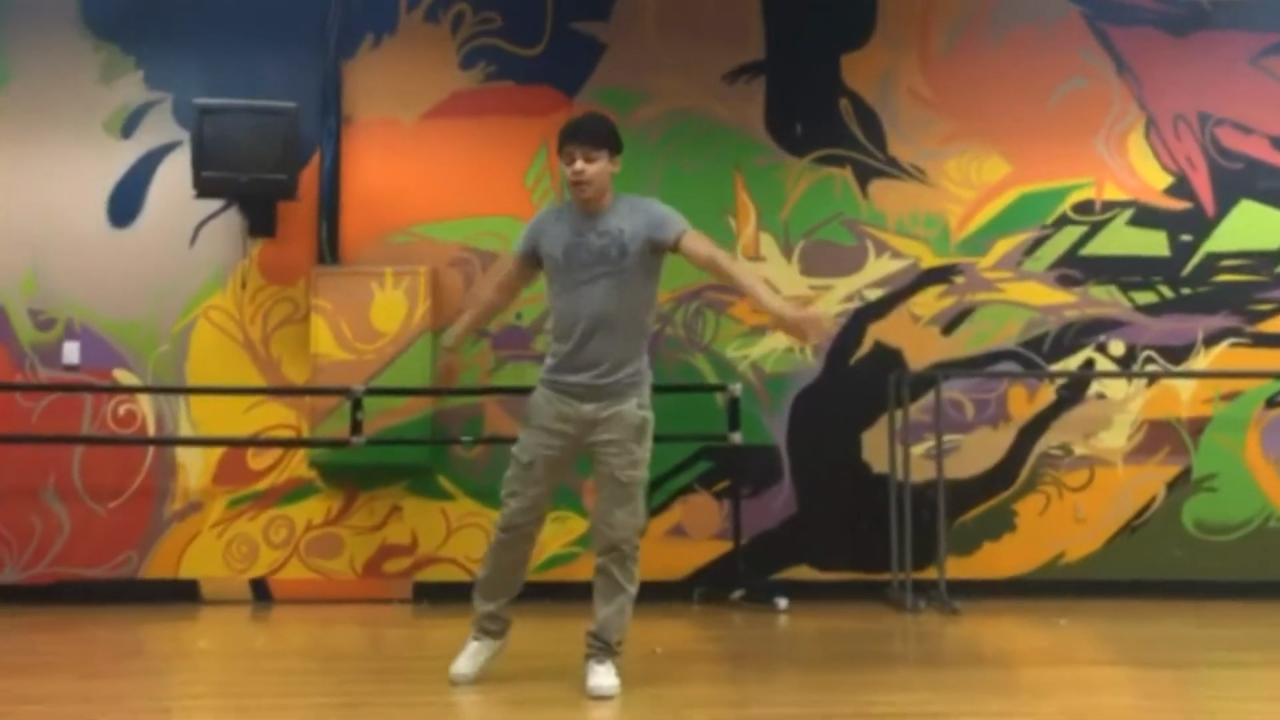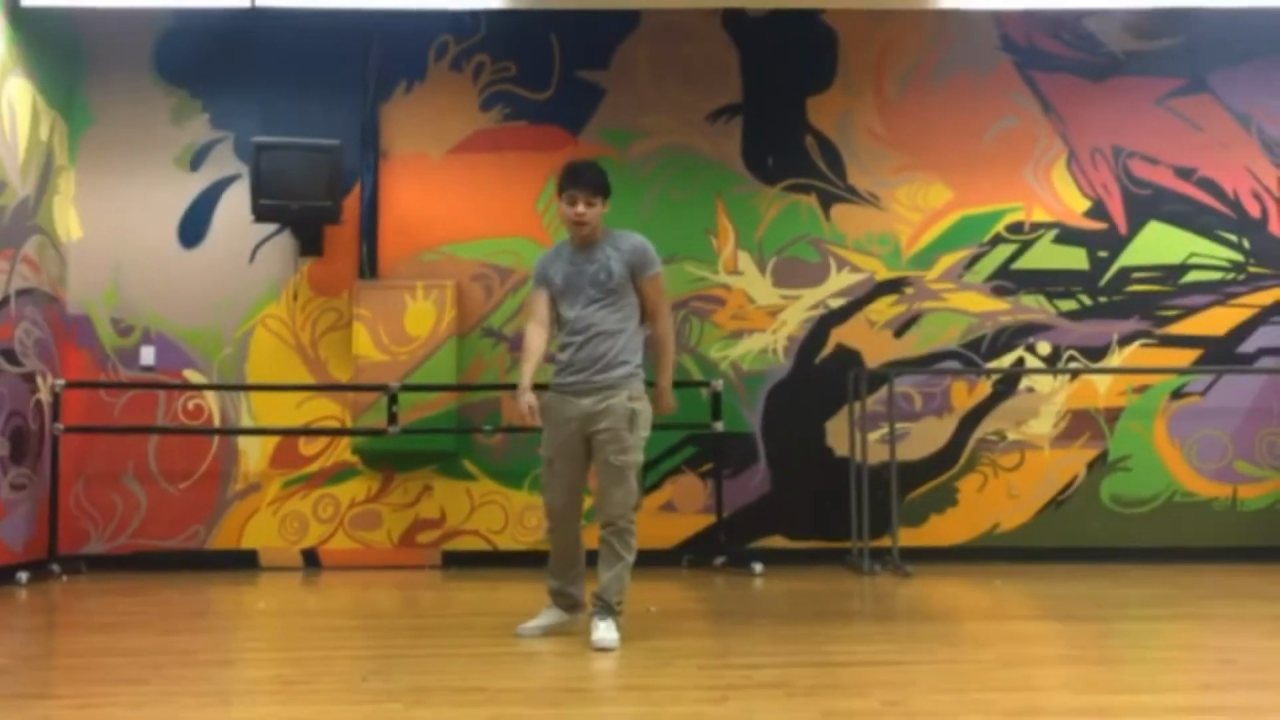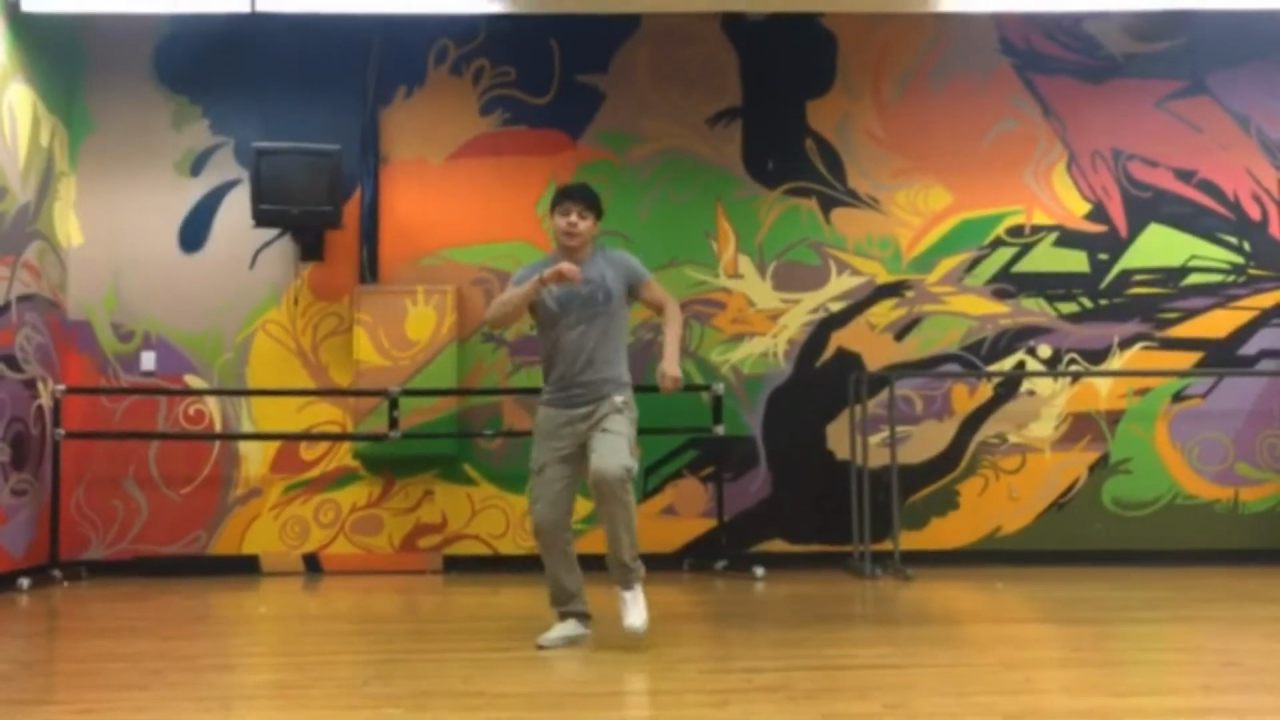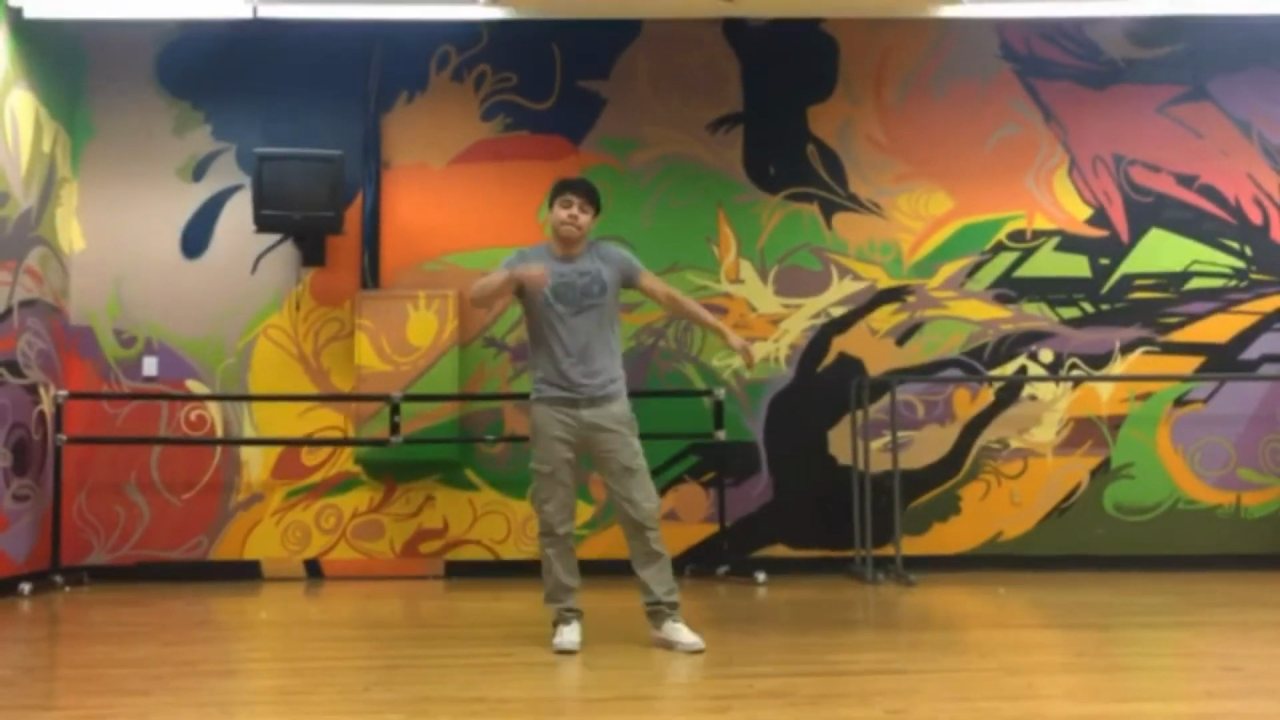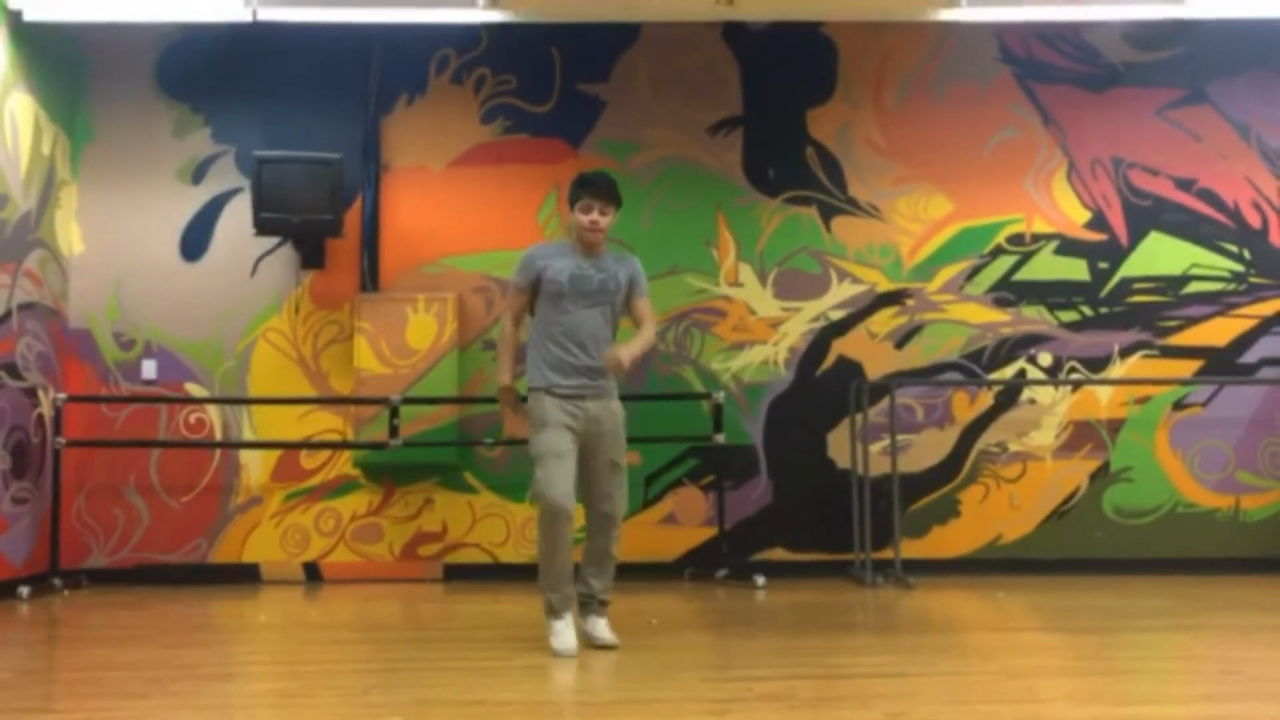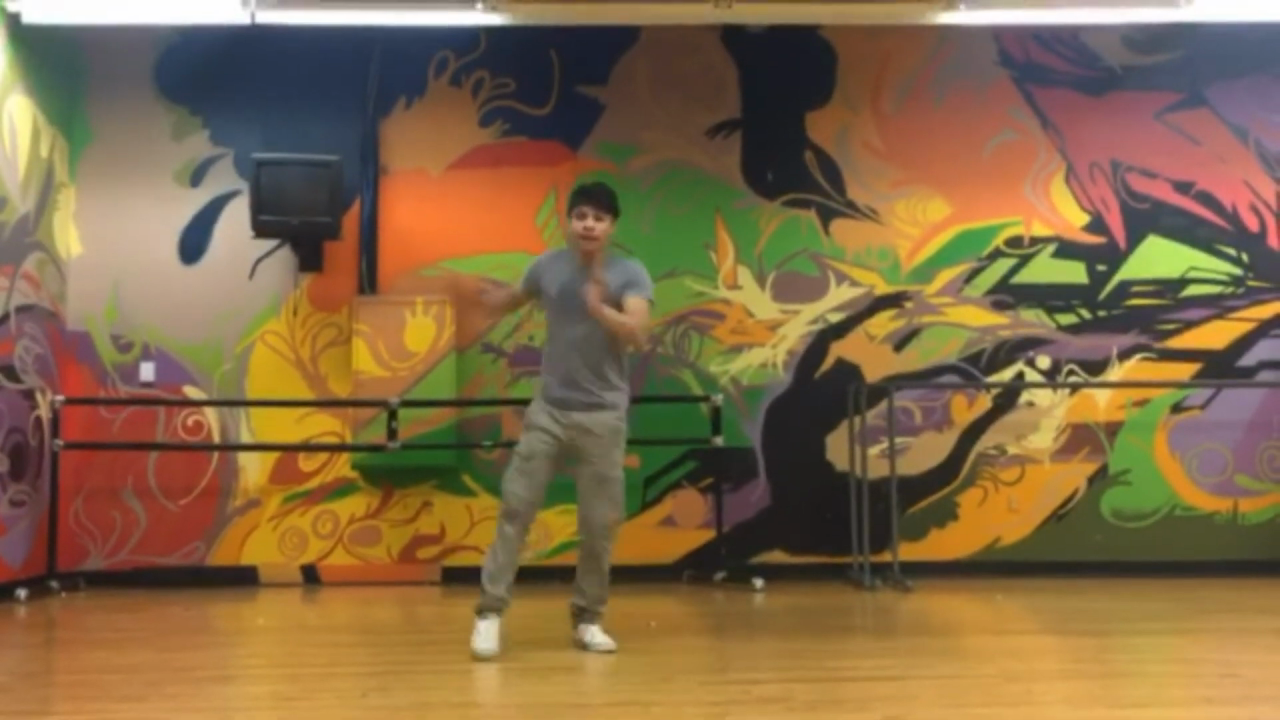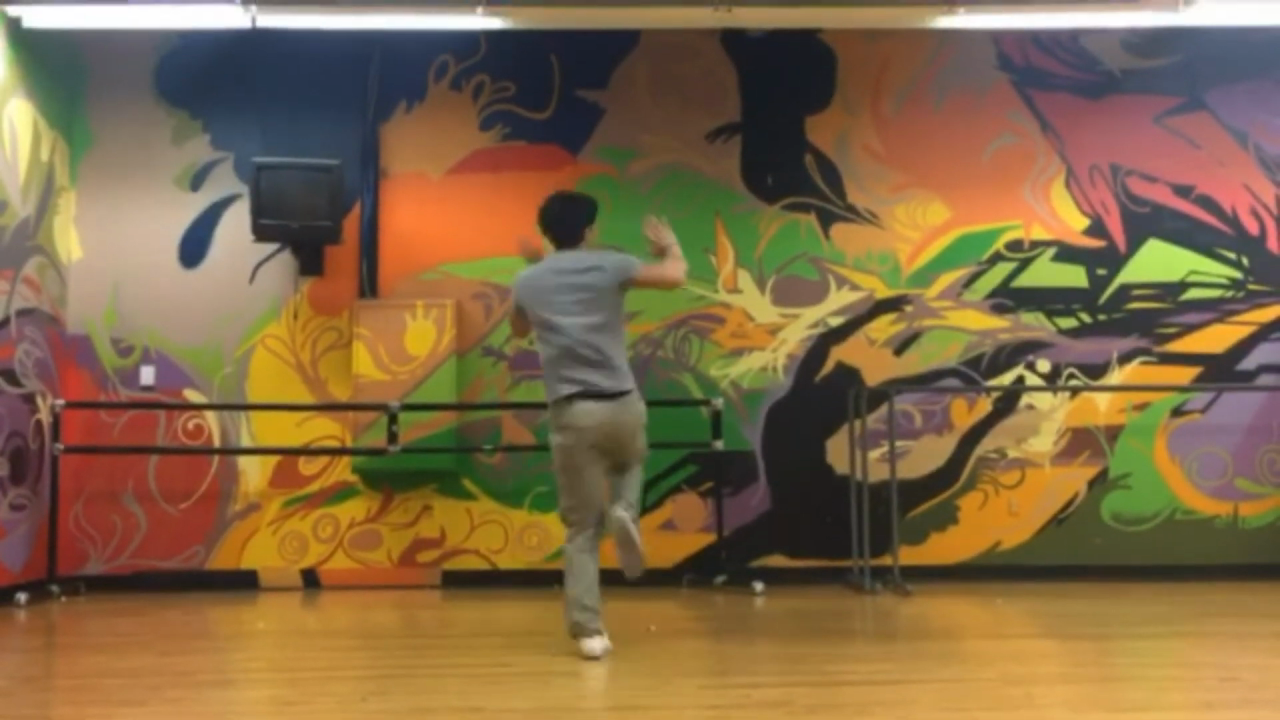
dt=0.4s
person 1, frame 1
left shoulder: (647, 217)
right shoulder: (546, 225)
left elbow: (714, 258)
right elbow: (505, 282)
left wrist: (776, 305)
right wrist: (457, 333)
left hip: (623, 402)
right hip: (556, 396)
left knee: (618, 535)
right knee: (517, 516)
left ankle: (603, 652)
right ankle: (487, 629)
person 1, frame 2
left shoulder: (632, 248)
right shoulder: (549, 263)
left elbow: (658, 314)
right elbow: (537, 327)
left wrist: (664, 378)
right wrist: (525, 388)
left hip: (619, 395)
right hip: (563, 397)
left knee: (616, 510)
right knee: (559, 505)
left ankle: (606, 612)
right ankle: (564, 601)
person 1, frame 3
left shoulder: (619, 264)
right shoulder: (534, 275)
left elbow: (669, 308)
right elbow: (495, 319)
left wrist: (670, 358)
right wrist: (543, 280)
left hip: (611, 404)
right hip: (556, 412)
left knee: (610, 474)
right knee: (547, 519)
left ankle: (629, 578)
right ankle: (573, 615)
person 1, frame 4
left shoulder: (613, 258)
right shoulder: (525, 261)
left elbow: (669, 297)
right elbow: (477, 298)
left wrist: (726, 333)
right wrist: (515, 278)
left hip: (609, 406)
right hip: (551, 410)
left knee: (640, 512)
right knee: (555, 521)
left ankle: (666, 616)
right ankle: (566, 618)
person 1, frame 5
left shoulder: (627, 266)
right shoulder: (541, 258)
left elbow: (648, 324)
right elbow: (509, 320)
left wrist: (632, 349)
right wrist: (504, 378)
left hip: (602, 403)
right hip: (550, 399)
left knee: (607, 513)
right knee: (556, 503)
left ankle: (593, 611)
right ankle: (559, 613)
person 1, frame 6
left shoulder: (632, 273)
right shoulder: (550, 265)
left elbow: (635, 335)
right elbow: (510, 302)
left wrist: (599, 303)
right wrist: (477, 299)
left hip: (602, 413)
right hip: (549, 408)
left knee: (599, 521)
right knee: (516, 505)
left ankle: (586, 617)
right ankle: (491, 612)
person 1, frame 7
left shoulder: (526, 282)
right shoulder: (608, 263)
left elbow: (519, 330)
right elbow: (676, 276)
right wrist: (667, 243)
left hip: (570, 412)
right hip: (620, 403)
left knee: (579, 525)
right knee: (626, 468)
left ankle: (588, 629)
right ankle: (624, 514)
